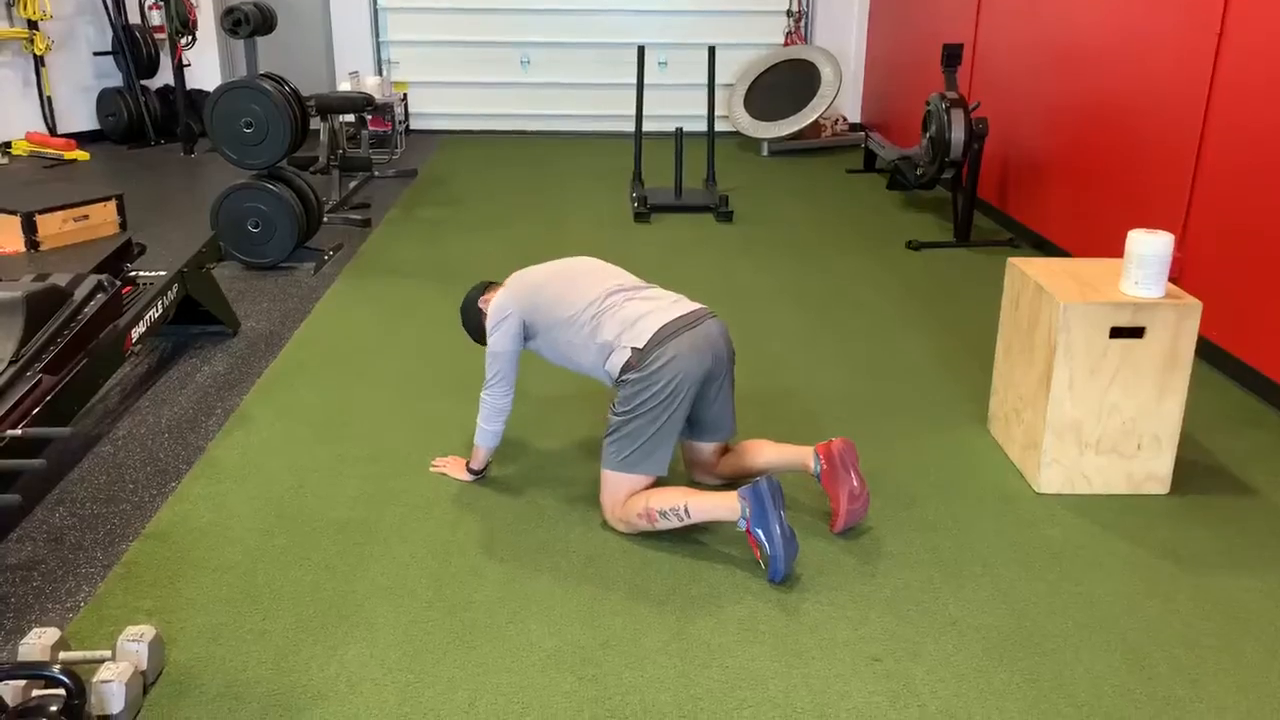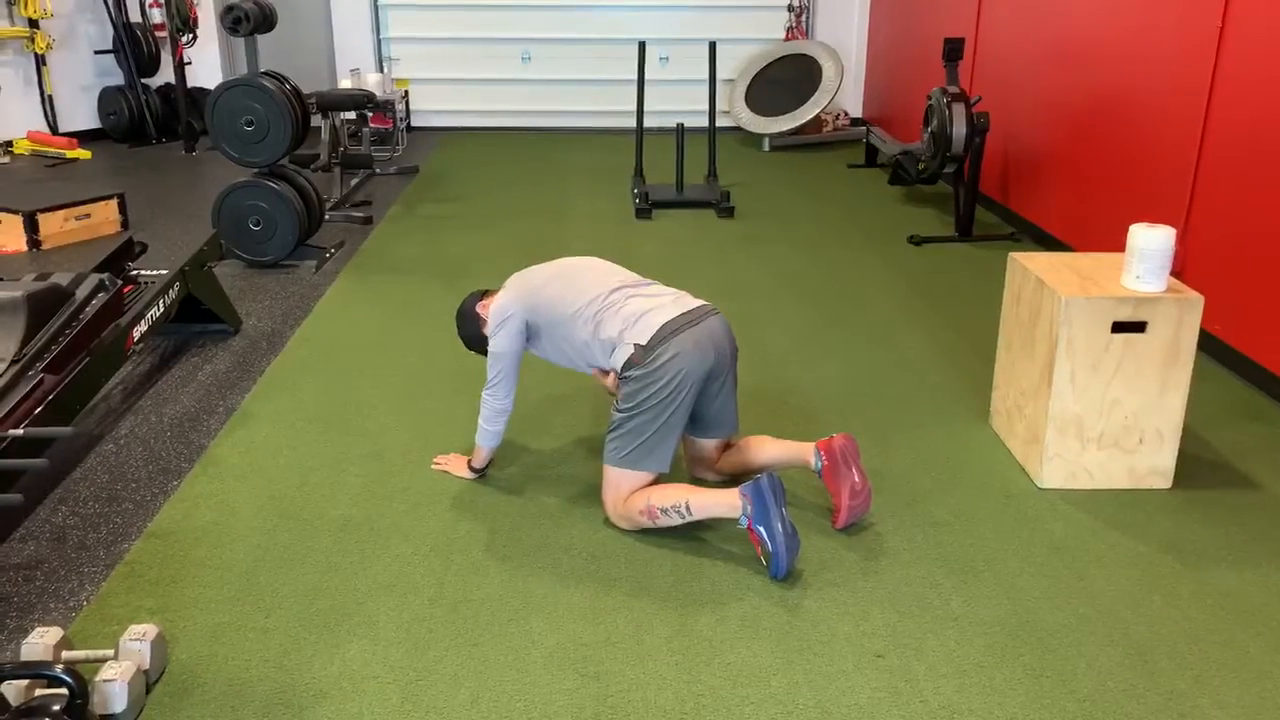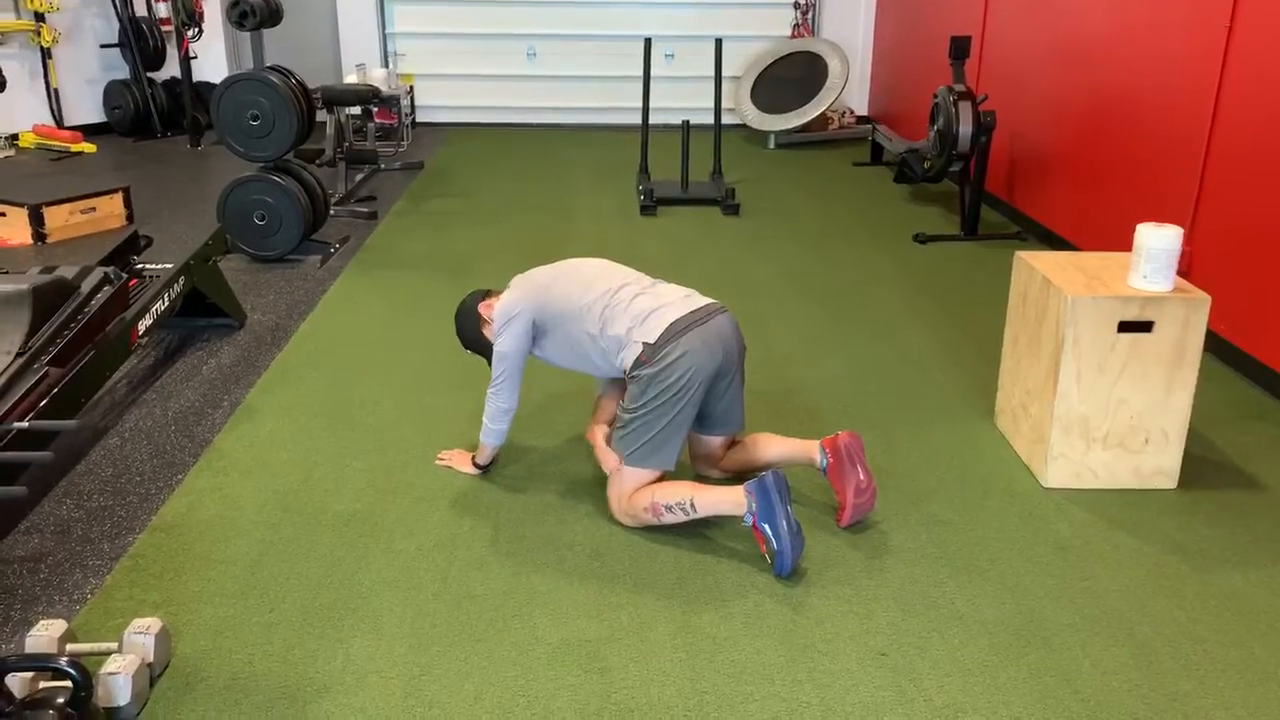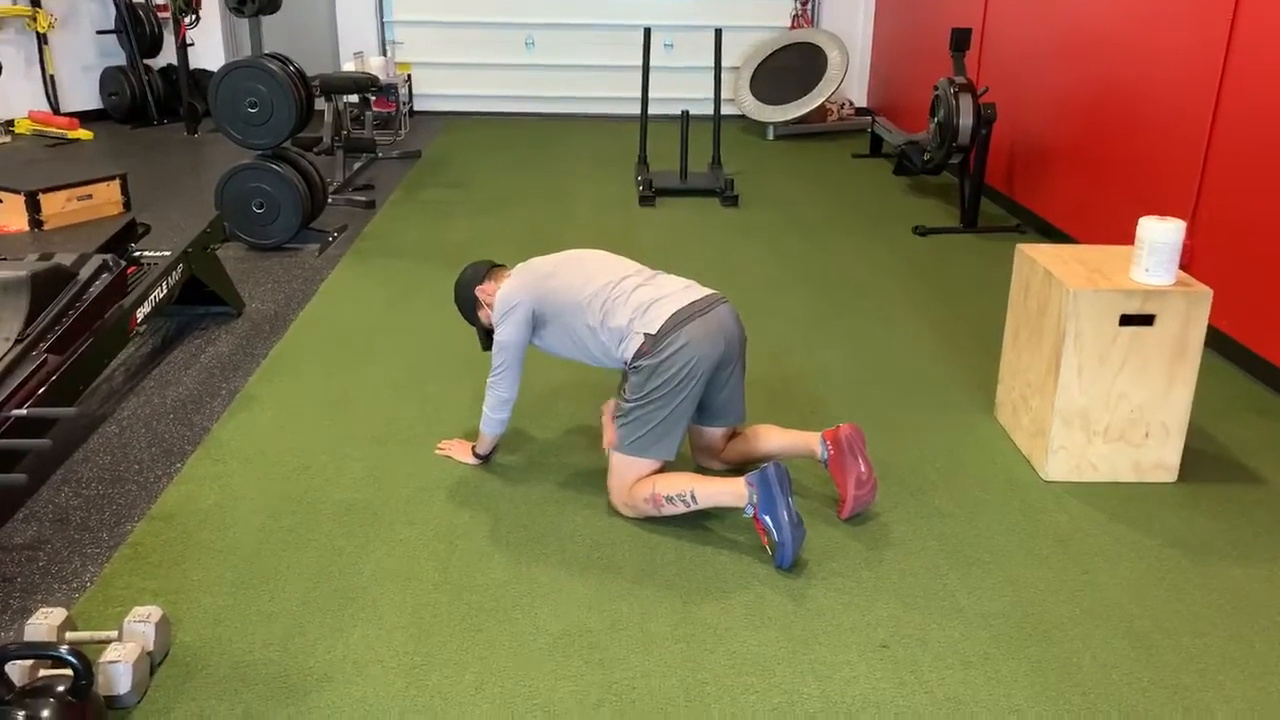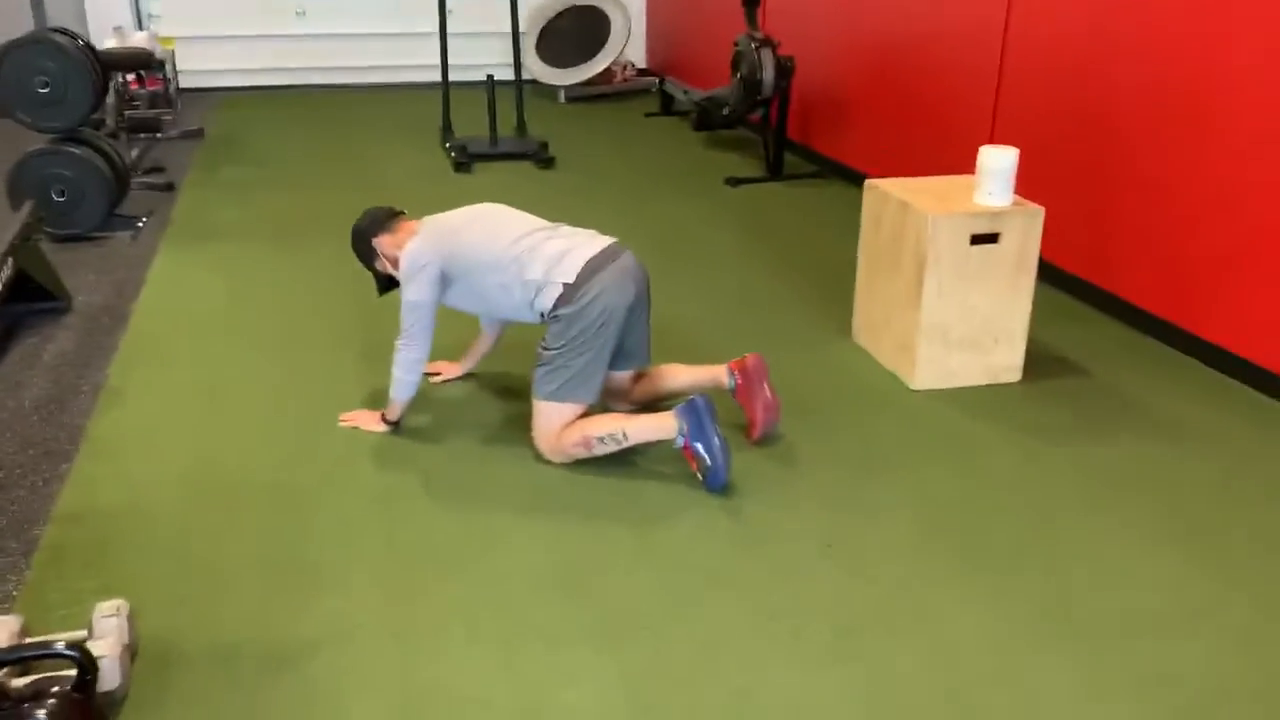
dt=1s
person 1, frame 1
left shoulder: (506, 305)
right shoulder: (566, 270)
left elbow: (498, 394)
left wrist: (474, 465)
right wrist: (630, 414)
left hip: (662, 356)
right hip: (708, 330)
left knee: (621, 510)
right knee: (709, 466)
left ankle: (745, 507)
right ankle: (821, 459)
person 1, frame 2
left shoulder: (507, 306)
right shoulder: (553, 277)
left elbow: (498, 395)
left wrist: (475, 463)
right wrist: (613, 378)
left hip: (665, 352)
right hip: (710, 325)
left knee: (622, 507)
right knee: (708, 462)
left ankle: (746, 503)
right ankle: (822, 455)
person 1, frame 3
left shoulder: (513, 306)
right shoulder: (554, 287)
left elbow: (503, 395)
left wrist: (480, 459)
right wrist: (599, 424)
left hip: (672, 350)
right hip: (718, 324)
left knee: (626, 504)
right knee: (713, 459)
left ankle: (751, 500)
right ankle: (828, 452)
person 1, frame 4
left shoulder: (513, 295)
right shoulder: (554, 273)
left elbow: (502, 384)
left wrist: (479, 449)
right wrist: (617, 404)
left hip: (674, 341)
right hip: (717, 315)
left knee: (627, 495)
right knee: (714, 451)
left ankle: (752, 493)
right ankle: (829, 444)
person 1, frame 5
left shoulder: (419, 253)
right shoulder: (457, 226)
left elbow: (414, 343)
left wrist: (389, 417)
right wrist: (467, 363)
left hip: (584, 293)
right hip: (619, 263)
left knee: (553, 442)
right knee: (621, 392)
left ankle: (679, 425)
right ankle: (733, 375)
